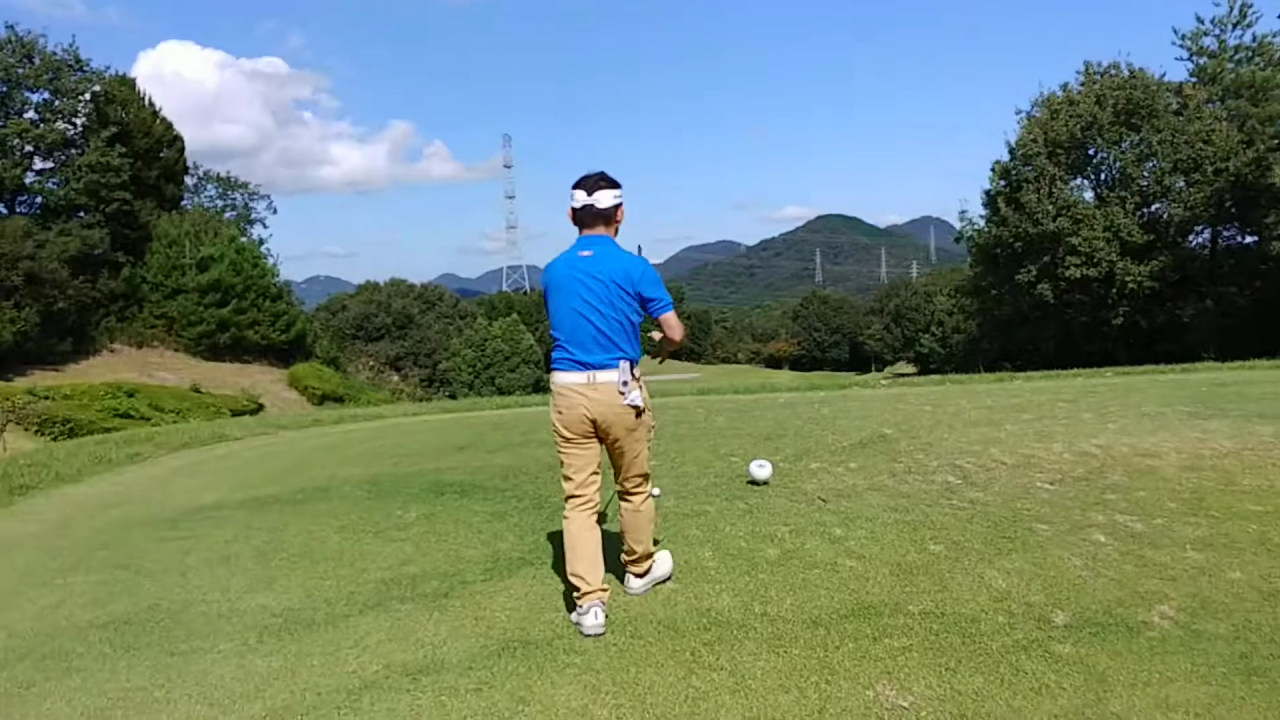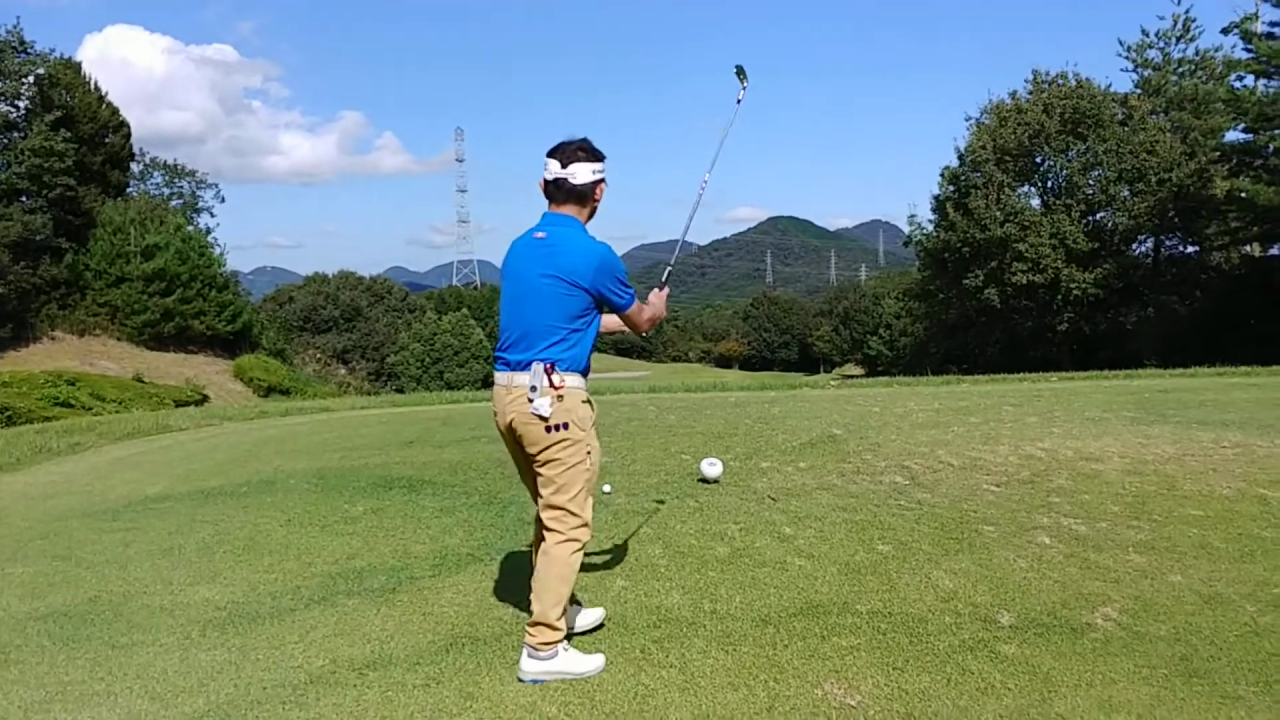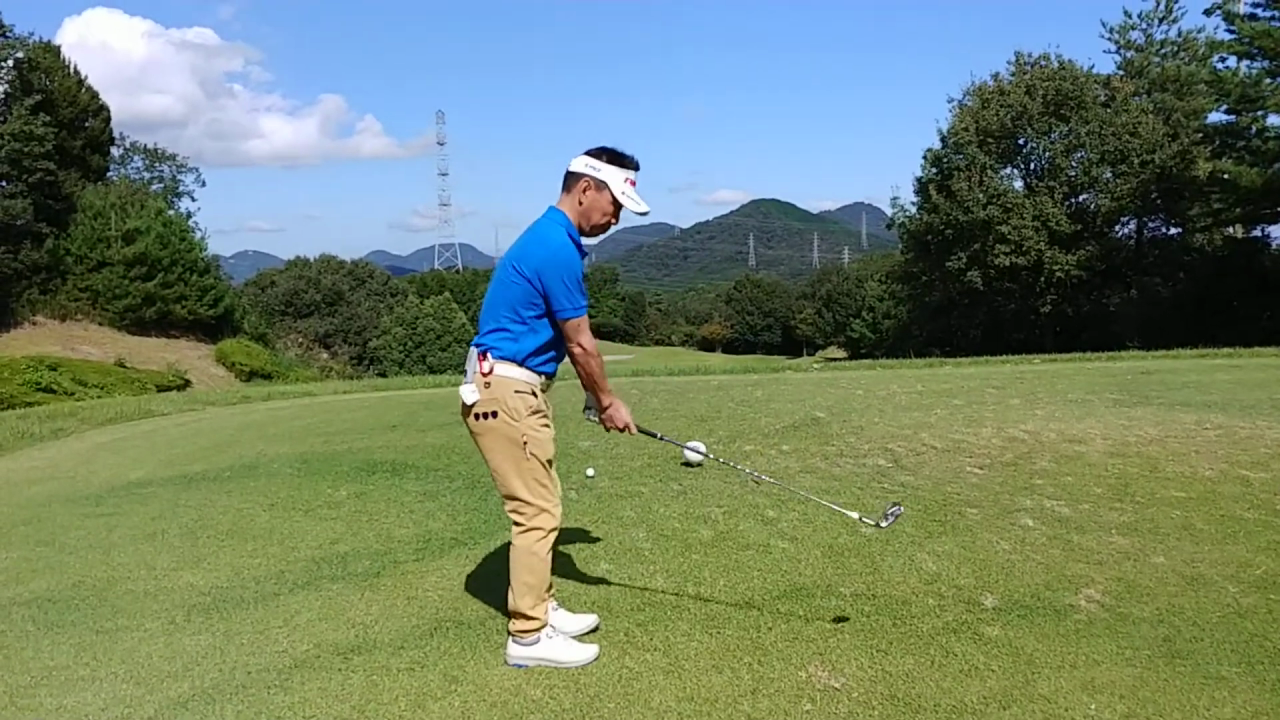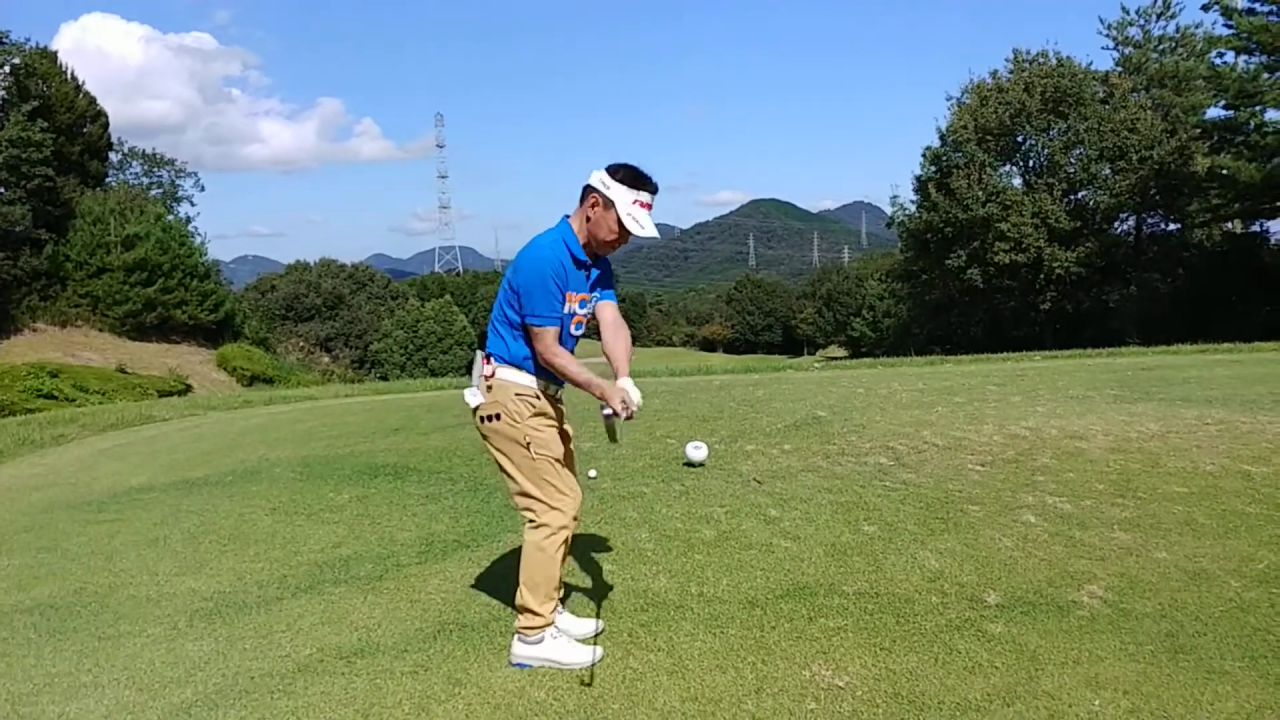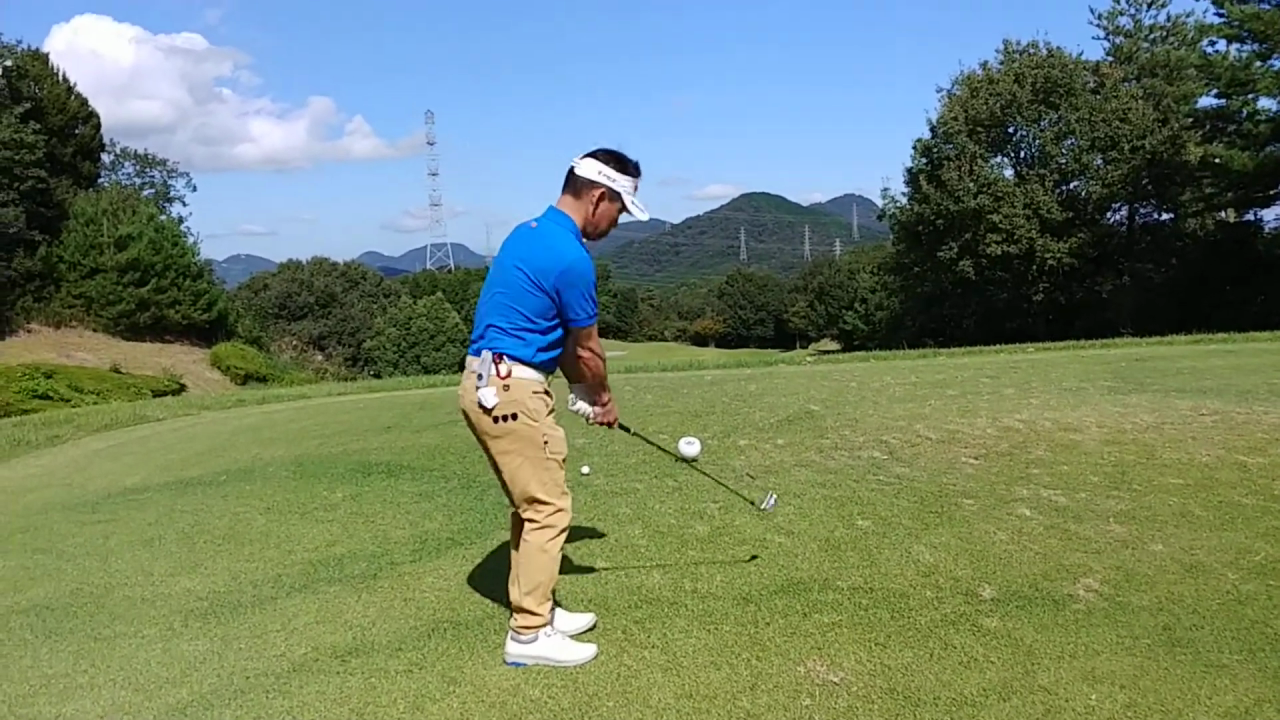
dt=1s
person 1, frame 1
left shoulder: (553, 271)
right shoulder: (636, 268)
right elbow: (675, 333)
right wrist: (661, 345)
left hip: (568, 392)
right hip: (620, 390)
left knee: (579, 499)
right knee: (634, 487)
left ankle: (589, 603)
right ankle: (639, 569)
person 1, frame 2
left shoulder: (518, 249)
right shoulder: (594, 256)
right elbow: (642, 322)
left wrist: (616, 320)
right wrist: (655, 307)
left hip: (509, 394)
right hip: (556, 398)
left knee: (548, 514)
right knee: (567, 524)
left ankle: (555, 610)
right ankle: (543, 649)
person 1, frame 3
left shoulder: (553, 240)
right shoulder: (556, 248)
left elbow: (571, 337)
right elbow: (580, 344)
left wrist: (596, 396)
right wrist: (609, 402)
left hip: (510, 388)
right hip: (506, 390)
left knee: (539, 507)
right knee: (536, 513)
left ankle: (539, 609)
right ankle: (527, 636)
person 1, frame 4
left shoulder: (599, 266)
right shoulder: (543, 256)
left elbow: (613, 325)
right elbow: (548, 351)
left wrist: (624, 382)
right wrist: (603, 389)
left hip: (543, 395)
right hip: (512, 393)
left knee: (562, 505)
right knee: (550, 512)
left ankle: (545, 611)
right ankle: (533, 635)
person 1, frame 5
left shoulder: (527, 233)
right shoulder: (571, 258)
right elbow: (587, 348)
left wrist: (578, 389)
right wrist: (602, 398)
left hip: (486, 383)
right hip: (513, 389)
left knee: (529, 506)
right knee: (546, 510)
left ankle: (535, 609)
right ankle: (527, 634)
